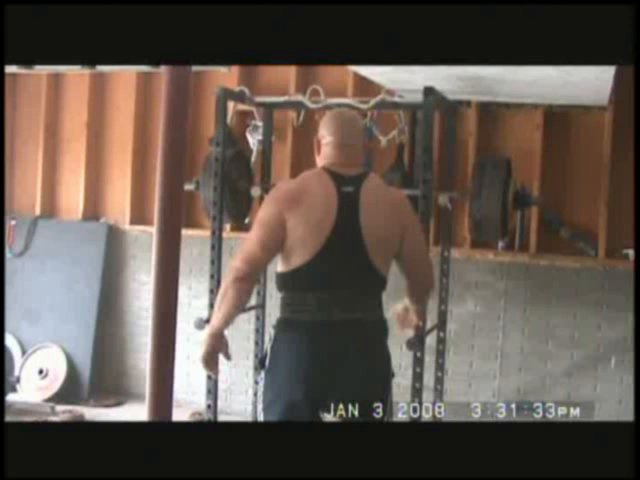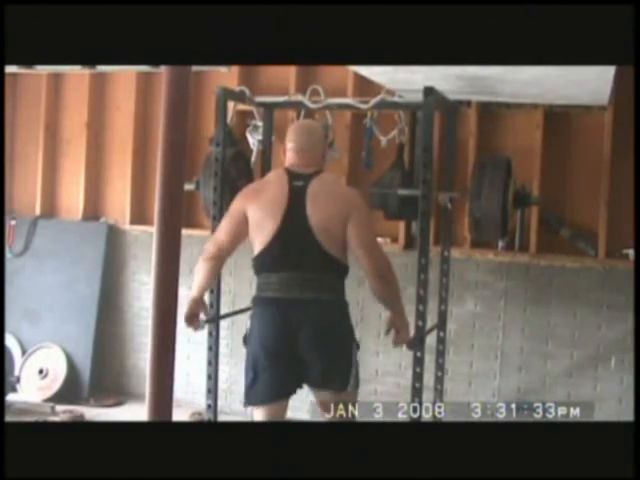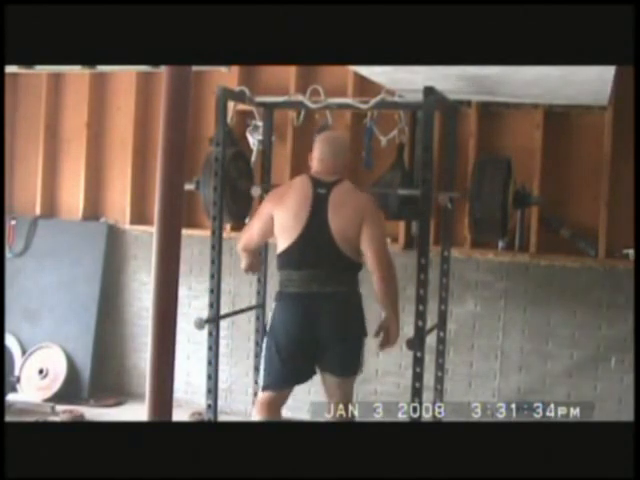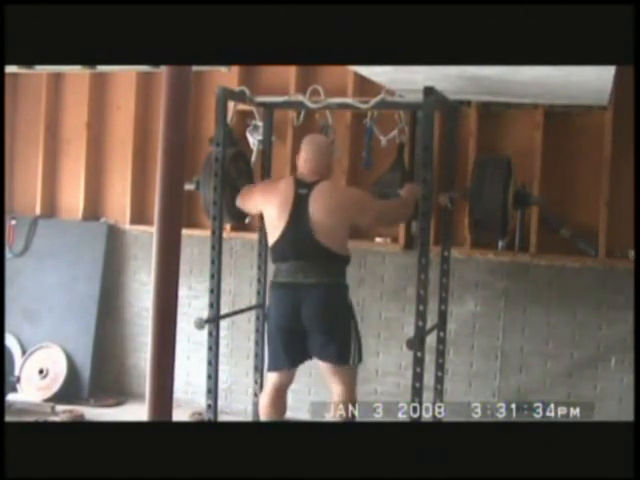
dt=0.5s
person 1, frame 1
left shoulder: (290, 196)
right shoulder: (394, 204)
left elbow: (242, 273)
right elbow: (423, 280)
left wrist: (215, 331)
right wrist: (415, 306)
left hip: (300, 340)
right hip: (364, 343)
person 1, frame 2
left shoulder: (255, 194)
right shoulder: (345, 198)
left elbow: (213, 254)
right elbow: (375, 267)
left wrist: (195, 296)
right wrist: (398, 313)
left hip: (270, 317)
right hip: (326, 317)
left knee: (267, 417)
person 1, frame 3
left shoulder: (282, 196)
right shoulder: (360, 203)
left elbow: (245, 245)
right elbow: (381, 268)
left wrist: (249, 261)
right wrist: (392, 315)
left hip: (292, 307)
right hip: (340, 310)
left knee: (269, 399)
right knee: (339, 401)
person 1, frame 4
left shoulder: (273, 192)
right shoulder: (345, 198)
left elbow: (243, 198)
right elbow: (393, 214)
right wrist: (410, 196)
left hip: (283, 297)
right hip: (326, 299)
left knee: (275, 383)
right knee: (342, 390)
